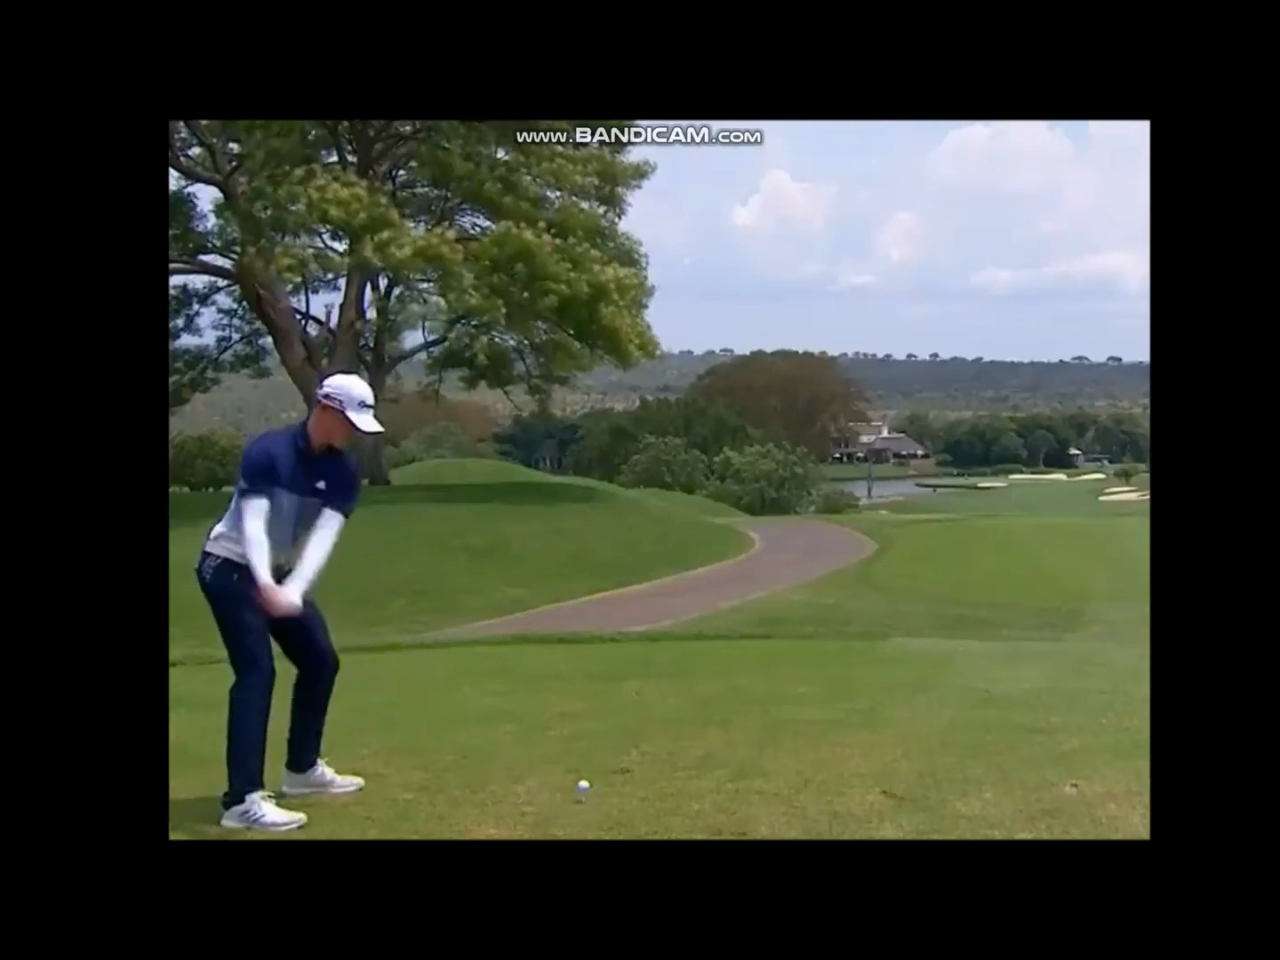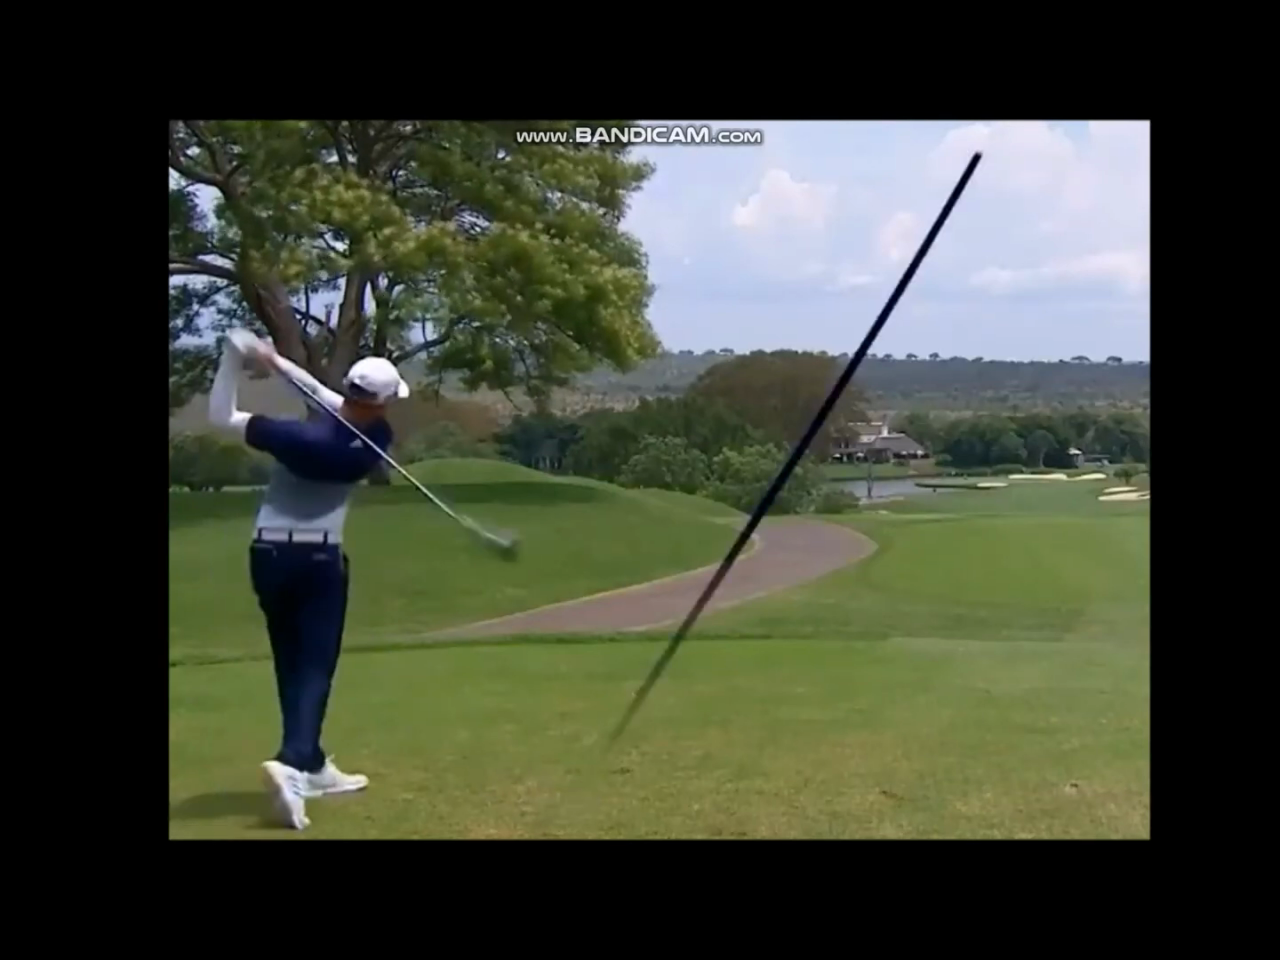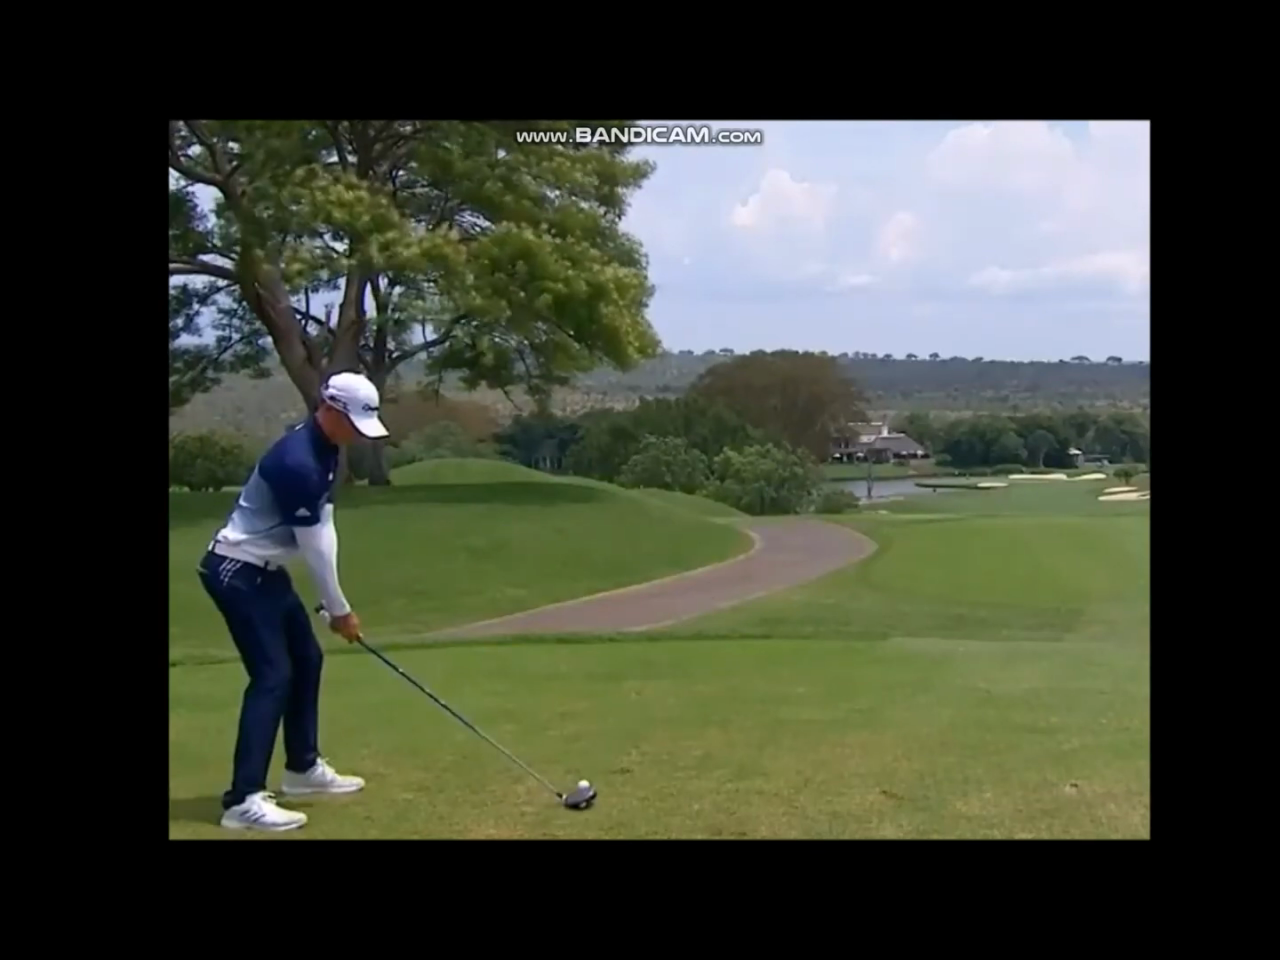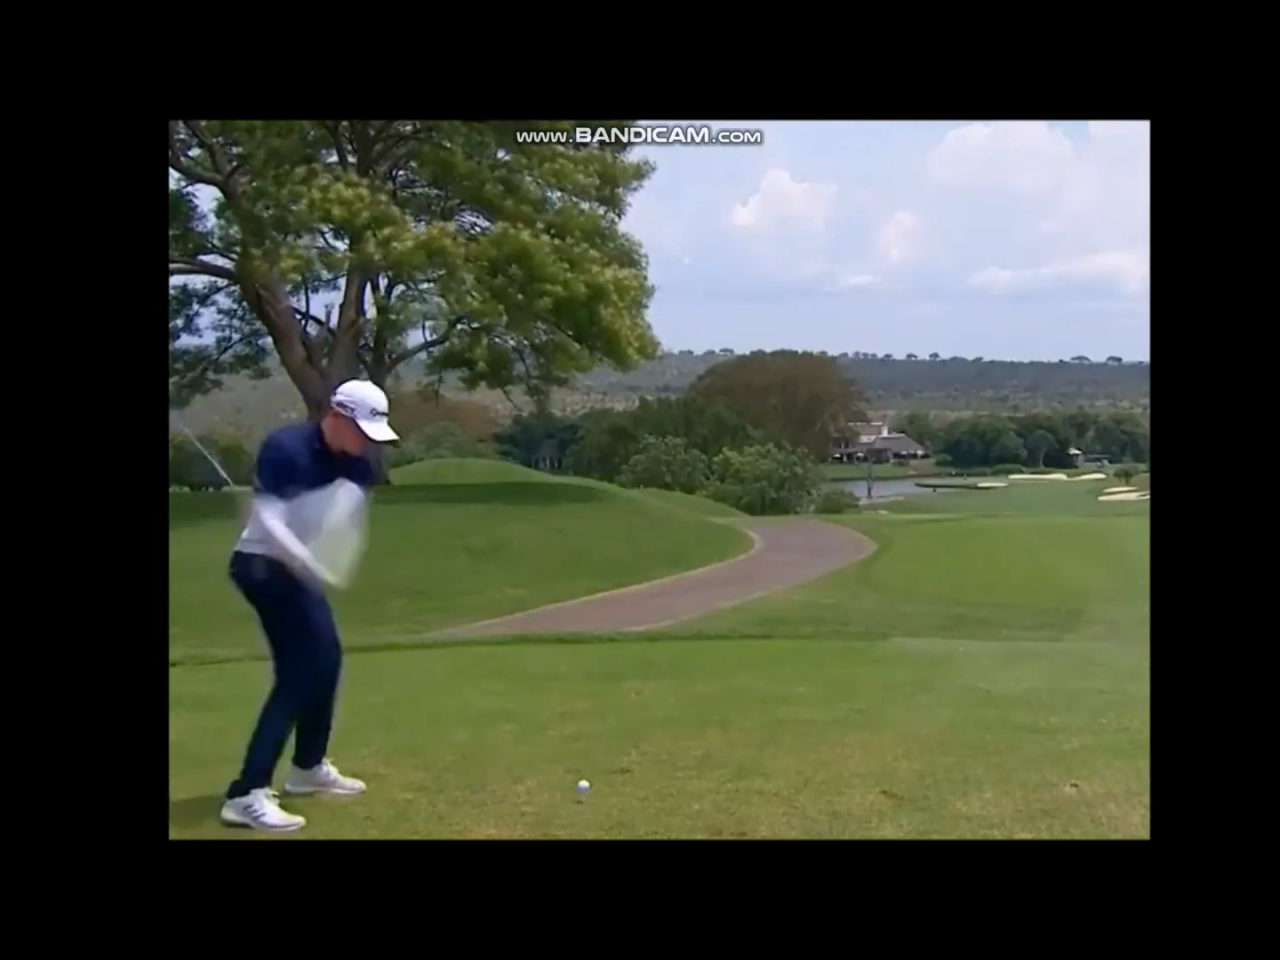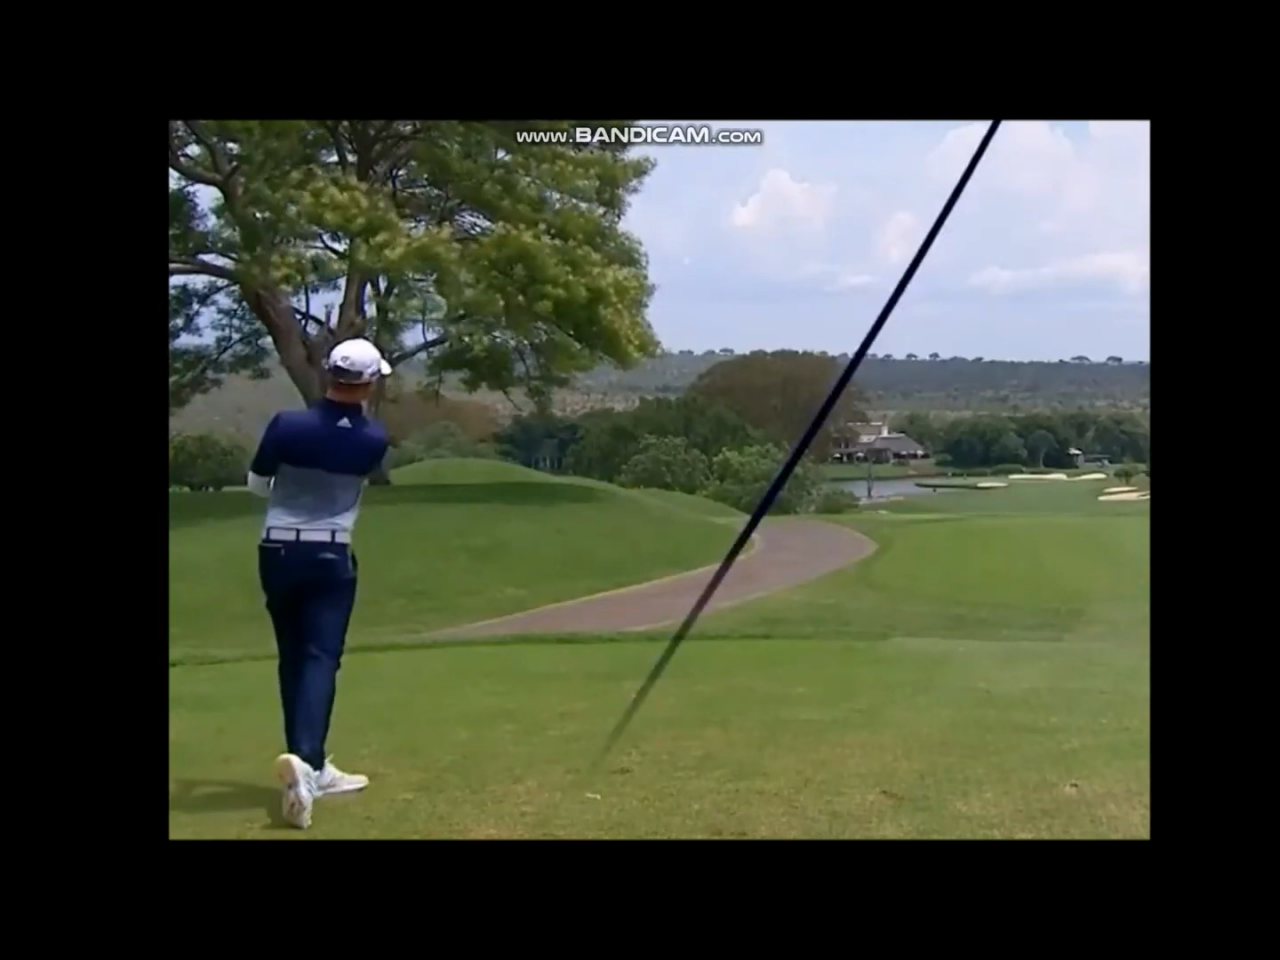
dt=1s
person 1, frame 1
left shoulder: (343, 474)
right shoulder: (267, 450)
left elbow: (326, 535)
right elbow: (253, 523)
left wrist: (295, 591)
right wrist: (263, 583)
left hip: (281, 576)
right hip: (228, 570)
left knee: (321, 662)
right knee: (256, 673)
left ankle: (304, 768)
right ankle: (243, 799)
person 1, frame 2
left shoulder: (301, 438)
right shoulder: (374, 442)
left elbow: (220, 417)
right elbow: (349, 412)
left wrist: (235, 356)
right wrist: (288, 367)
left hip: (267, 557)
right hip: (320, 562)
left knee: (290, 663)
right knee: (315, 666)
left ankle: (310, 765)
right ankle: (293, 764)
person 1, frame 3
left shoulder: (325, 453)
right shoulder: (297, 462)
left elbow: (325, 529)
right elbow: (312, 546)
left wrist: (333, 600)
right wrist: (339, 608)
left hip: (266, 571)
right hip: (237, 571)
left knee: (307, 659)
right knee: (272, 674)
left ankle: (303, 767)
right ankle: (243, 799)
person 1, frame 4
left shoulder: (356, 463)
right shoulder: (284, 448)
right elbow: (267, 519)
left wrist: (312, 565)
right wrist: (304, 561)
left hip: (296, 570)
right hip: (265, 568)
left knee: (322, 662)
right knee: (299, 669)
left ankle: (307, 766)
right ankle: (247, 795)
person 1, frame 5
left shoulder: (286, 426)
right shoulder: (375, 440)
left elbow: (258, 486)
left hip: (278, 553)
right hip: (331, 557)
left knee: (294, 658)
right knee: (320, 659)
left ankle: (310, 766)
right ankle: (305, 760)
